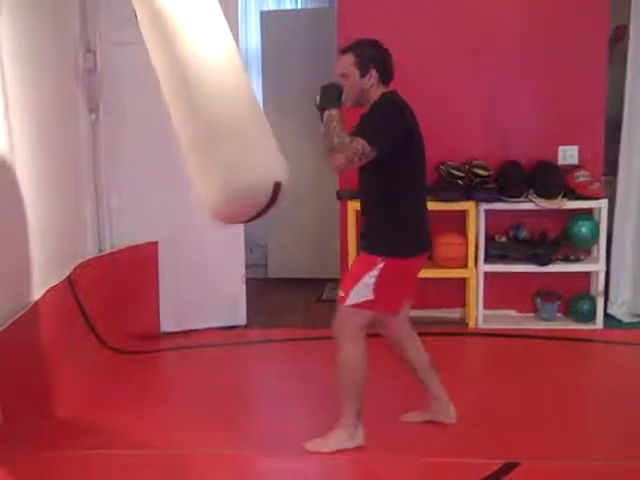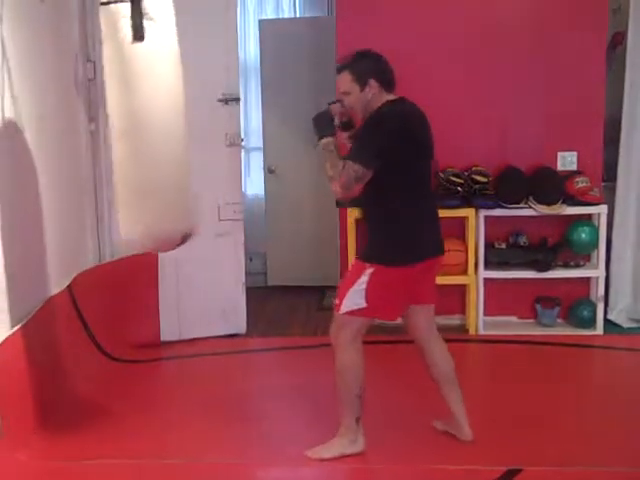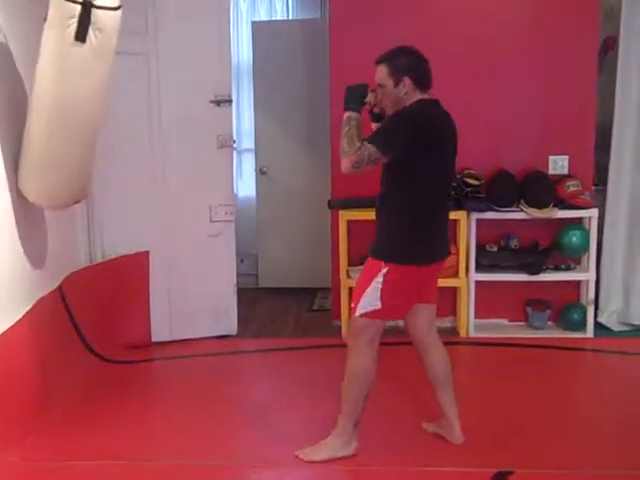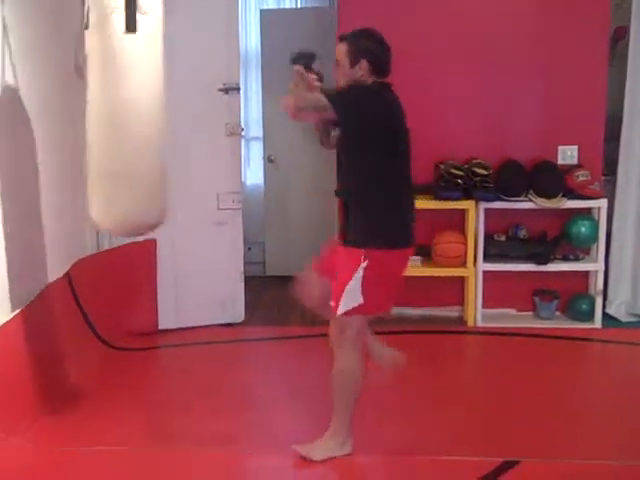
dt=0.5s
person 1, frame 1
left shoulder: (386, 112)
right shoulder: (387, 111)
left elbow: (343, 158)
right elbow: (353, 157)
left wrist: (329, 111)
right wrist: (334, 114)
left hip: (391, 244)
right hip: (400, 239)
left knee: (347, 328)
right knee: (394, 326)
left ankle: (349, 428)
right ankle: (440, 404)
person 1, frame 2
left shoulder: (382, 123)
right shoulder: (408, 114)
left elbow: (343, 186)
left wrist: (326, 137)
right wrist: (349, 133)
left hip: (390, 252)
right hip: (422, 246)
left knee: (344, 333)
right knee: (425, 332)
left ankle: (350, 434)
right ankle: (460, 421)
person 1, frame 3
left shoulder: (411, 119)
right shoulder: (437, 119)
left elbow: (351, 163)
left wrist: (351, 112)
right wrist: (379, 121)
left hip: (400, 251)
right hip: (426, 247)
left knee: (362, 337)
right knee: (425, 334)
left ankle: (343, 437)
right ankle: (451, 423)
person 1, frame 4
left shoulder: (366, 99)
right shoulder: (373, 101)
left elbow: (294, 107)
right elbow: (332, 139)
left wrist: (300, 75)
right wrist: (318, 94)
left hip: (377, 238)
right hip: (366, 231)
left knee: (343, 334)
right knee: (309, 289)
left ankle: (338, 437)
right ankle: (376, 351)
